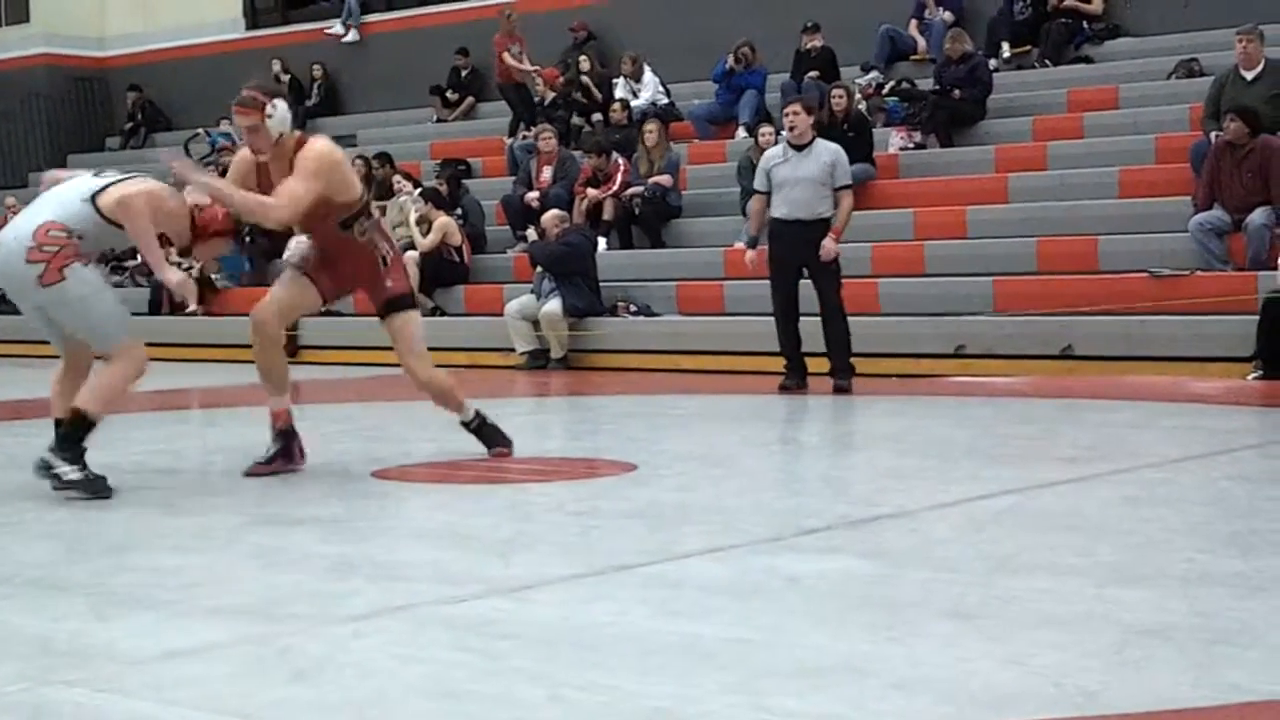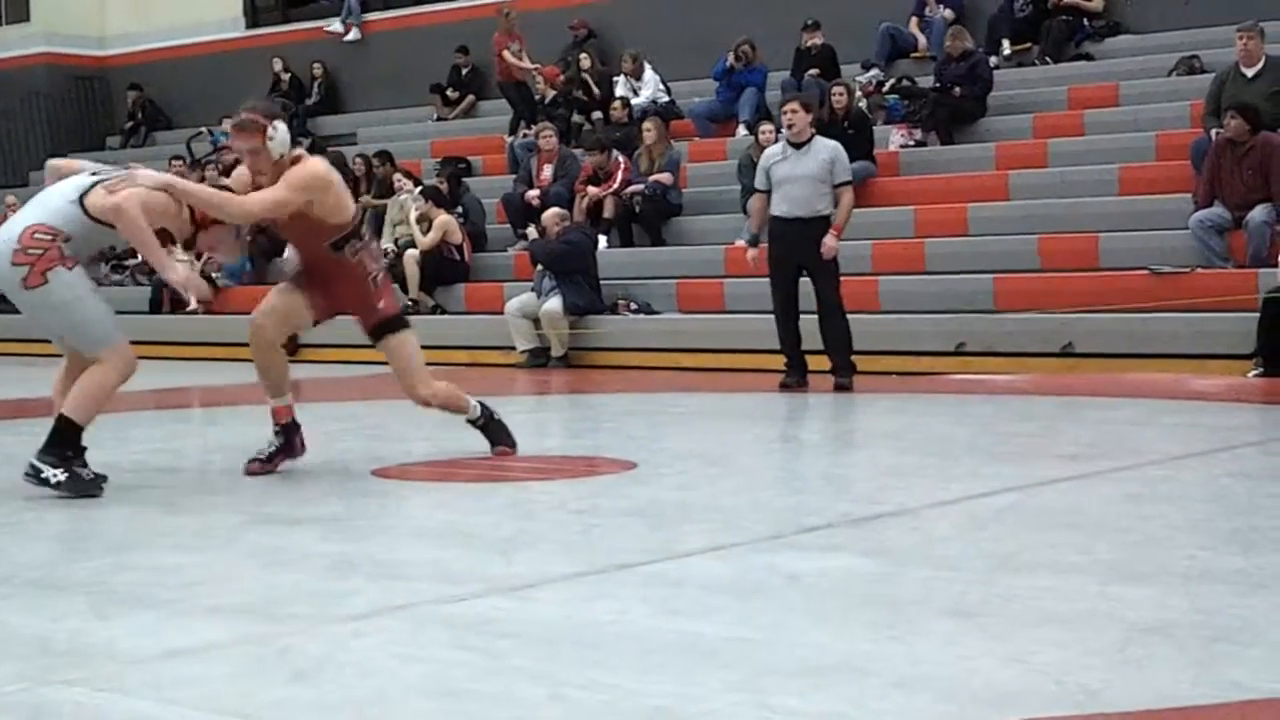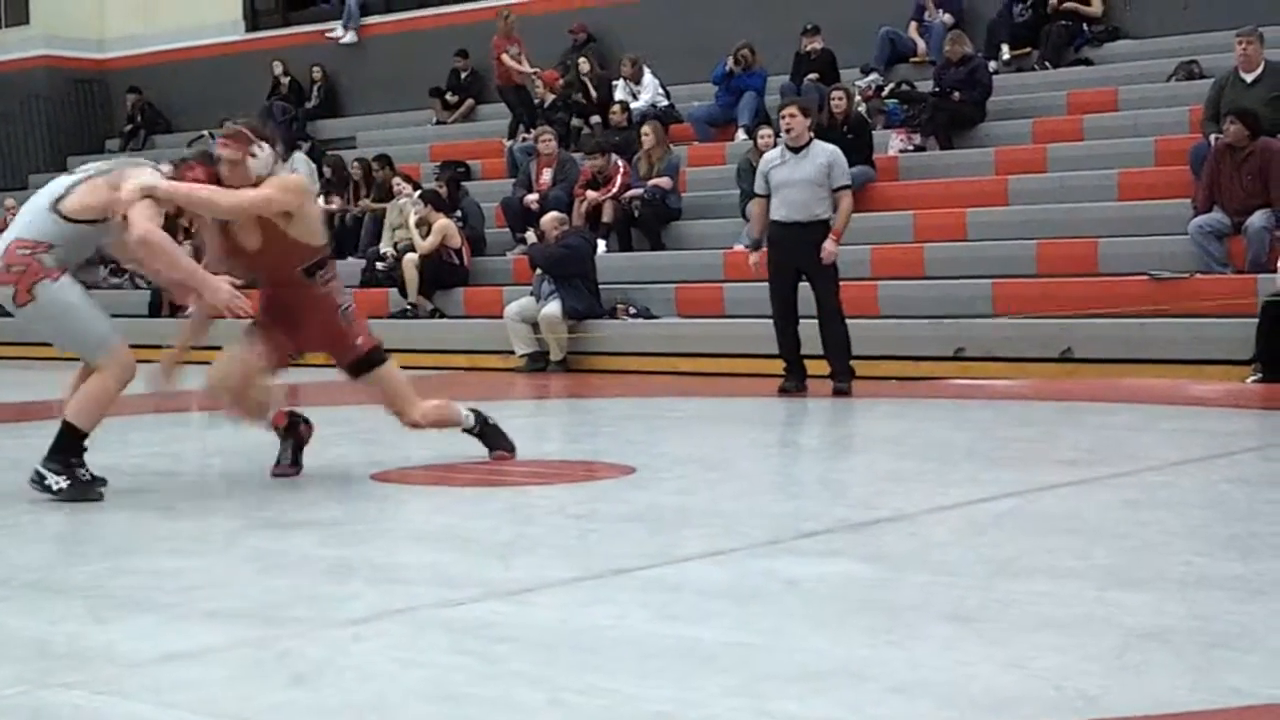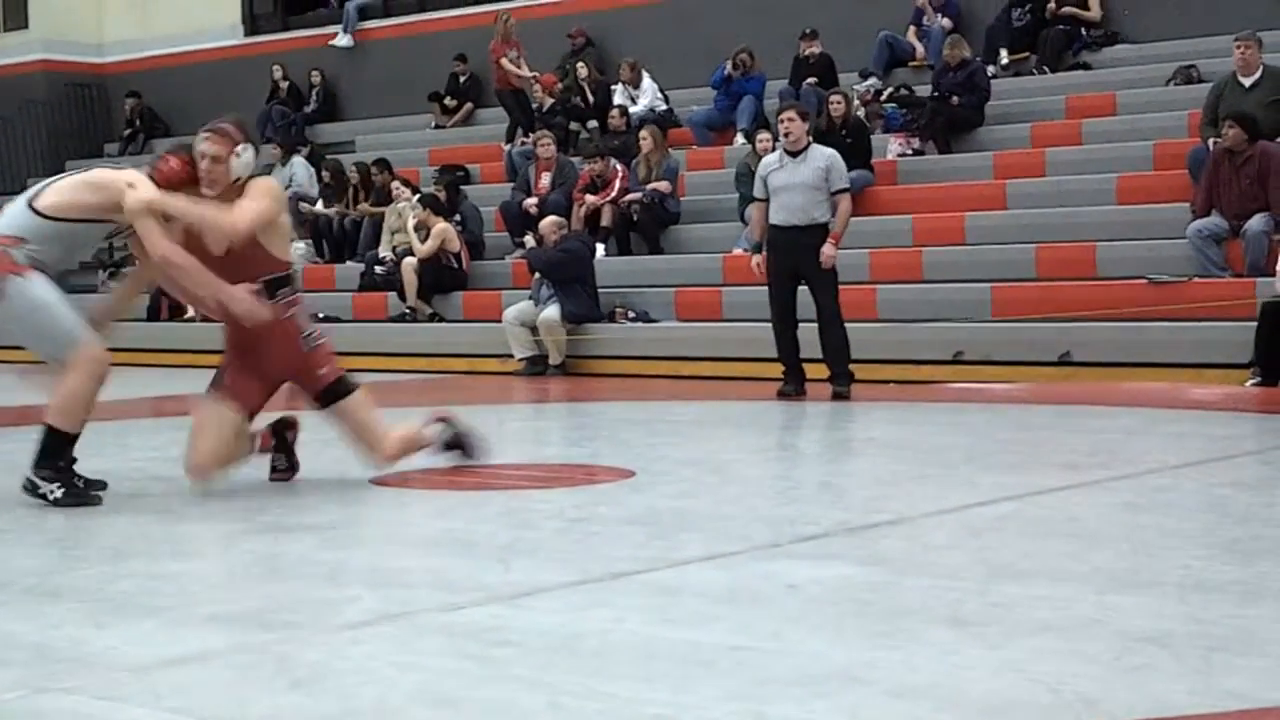
dt=0.1s
person 1, frame 1
left shoulder: (318, 155)
right shoulder: (248, 162)
left elbow: (276, 215)
left wrist: (204, 182)
left hip: (373, 255)
right hip: (327, 256)
left knee: (422, 375)
right knee: (264, 321)
left ankle: (475, 421)
right ankle: (285, 440)
person 1, frame 2
left shoulder: (311, 174)
right shoulder: (248, 176)
left elbow: (246, 212)
left wrist: (170, 182)
left hip: (362, 276)
right hip: (315, 275)
left knee: (421, 389)
right knee: (263, 327)
left ankle: (481, 414)
right ankle: (285, 431)
person 1, frame 3
left shoulder: (288, 189)
right shoulder: (217, 210)
left elbow: (234, 206)
left wrist: (160, 187)
right wrist: (178, 349)
left hip: (327, 314)
right hip: (279, 317)
left knee: (413, 413)
right knee: (222, 384)
left ankle: (475, 421)
right ankle: (289, 428)
person 1, frame 4
left shoulder: (263, 193)
right shoulder: (189, 207)
left elbow: (232, 228)
left wrist: (160, 200)
left hip: (294, 340)
right hip: (245, 348)
left knee: (384, 451)
right knee: (201, 466)
left ankle: (440, 430)
right ankle: (272, 437)
person 2, frame 1
left shoulder: (151, 188)
right shoulder: (172, 206)
left elbow: (50, 178)
right elbow: (129, 200)
right wrist: (163, 269)
right hip: (45, 255)
left knee: (76, 355)
right knee: (129, 358)
left ankle: (65, 460)
right ankle: (60, 455)
person 2, frame 2
left shoulder: (146, 183)
right shoulder: (166, 200)
left elbow: (54, 166)
right elbow: (123, 205)
right wrist: (169, 269)
right hip: (33, 256)
left knee: (84, 353)
right knee: (118, 359)
left ankle: (66, 460)
right ankle: (50, 459)
person 2, frame 3
left shoulder: (136, 173)
right elbow: (142, 235)
left wrist: (155, 271)
right wrist: (207, 282)
left knee: (101, 360)
right knee: (118, 365)
left ankle: (68, 464)
right ankle: (54, 466)
person 2, frame 4
left shoulder: (132, 187)
right shoulder: (132, 184)
right elbow: (159, 252)
right wrist: (227, 292)
left knee: (86, 363)
right knee: (89, 360)
left ankle: (57, 469)
right ankle: (43, 473)
person 3, frame 1
left shoulder: (833, 153)
right shoulder: (770, 157)
left elbow: (846, 199)
right elbow: (759, 203)
left wrist: (834, 236)
right wrist: (751, 243)
left hip: (819, 233)
right hip: (782, 235)
left knee: (832, 303)
right knee: (784, 307)
left ankle: (842, 371)
right ankle: (794, 371)
person 3, frame 2
left shoulder: (832, 150)
right shoulder: (770, 155)
left elbow: (846, 196)
right elbow: (760, 201)
left wrist: (834, 233)
right wrist: (753, 241)
left hip: (818, 230)
right hip: (781, 233)
left knee: (830, 302)
right knee: (784, 305)
left ankle: (843, 369)
right ankle: (795, 369)
person 3, frame 3
left shoulder: (830, 154)
right shoulder: (769, 160)
left elbow: (845, 200)
right elbow: (760, 205)
left wrist: (834, 237)
right wrist: (755, 245)
left hip: (817, 235)
right hip: (780, 238)
left knee: (829, 306)
right knee: (783, 310)
left ankle: (842, 374)
right ankle: (794, 373)
person 3, frame 4
left shoulder: (828, 158)
right shoulder: (767, 164)
left elbow: (844, 203)
right elbow: (759, 209)
left wrist: (832, 241)
right wrist: (756, 249)
left hip: (816, 239)
right hip: (779, 242)
left knee: (828, 310)
right knee: (782, 314)
left ankle: (841, 378)
right ankle: (793, 377)
